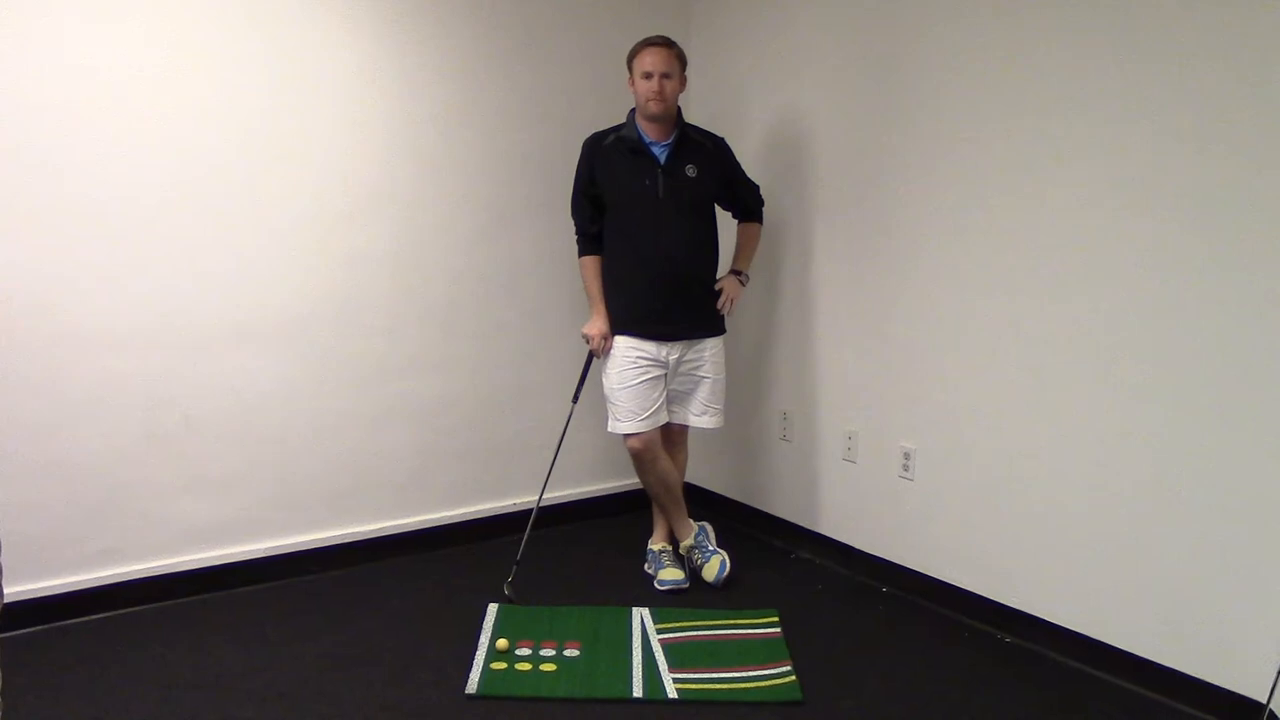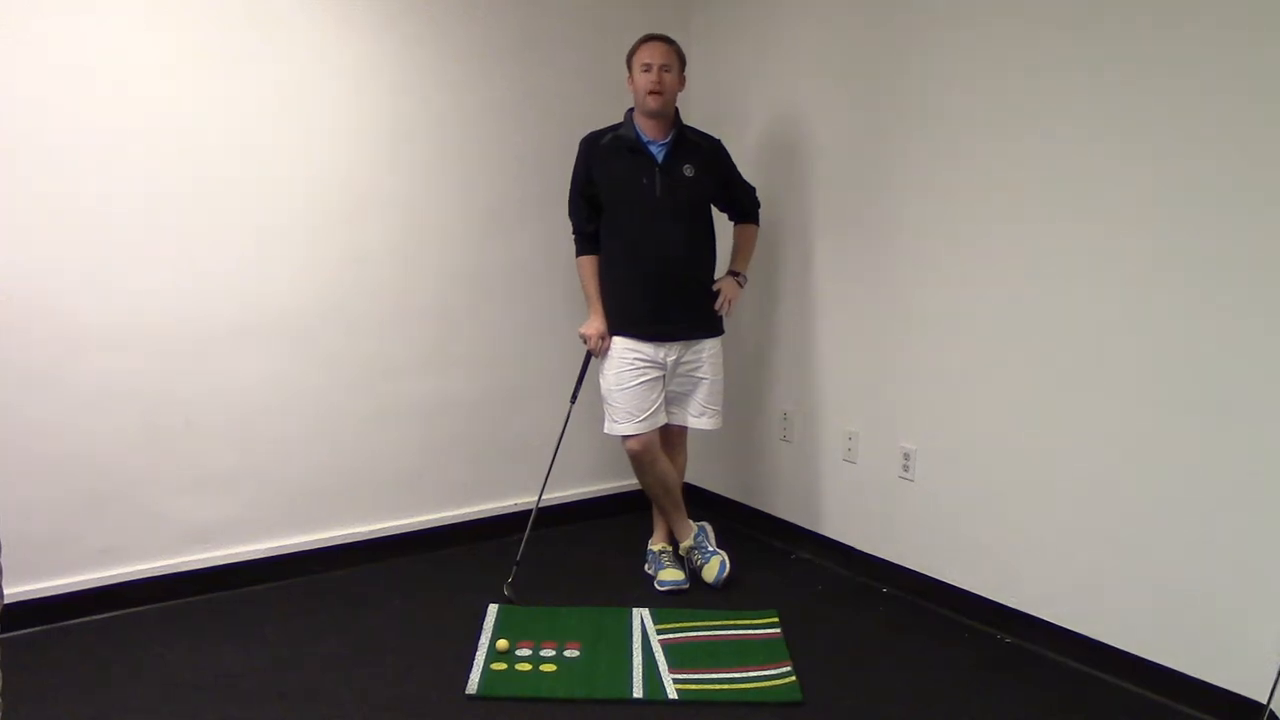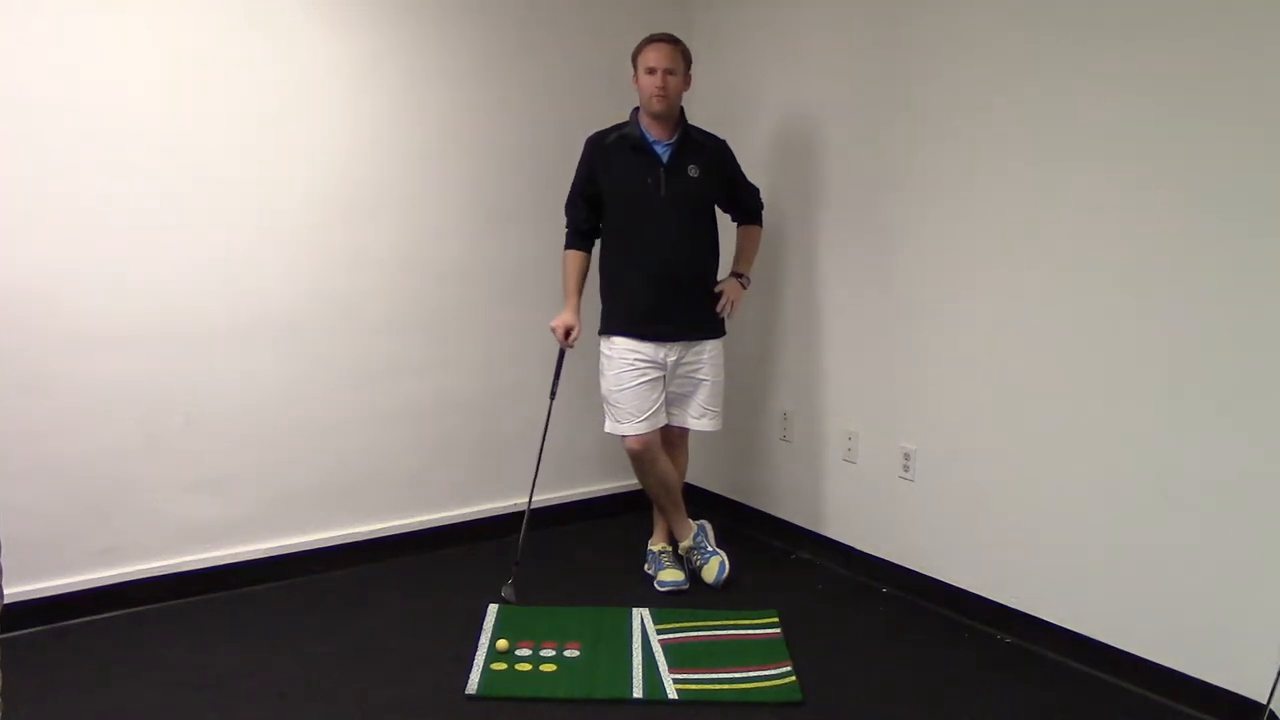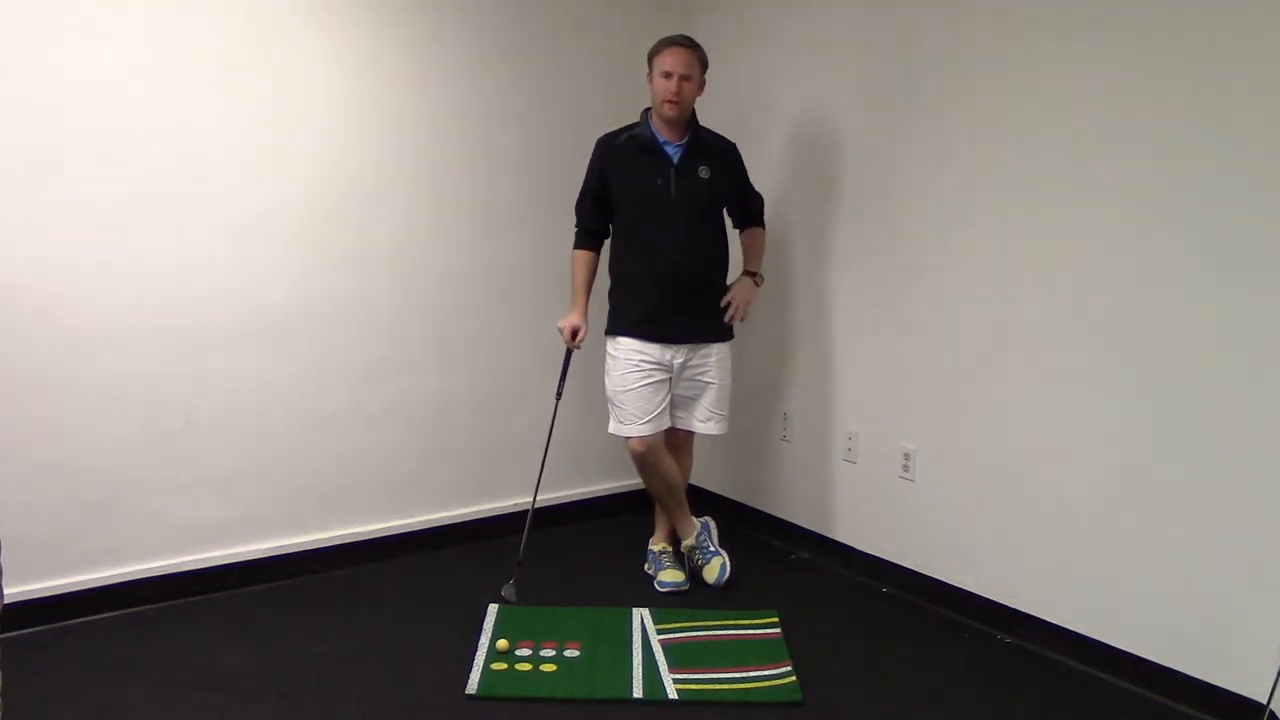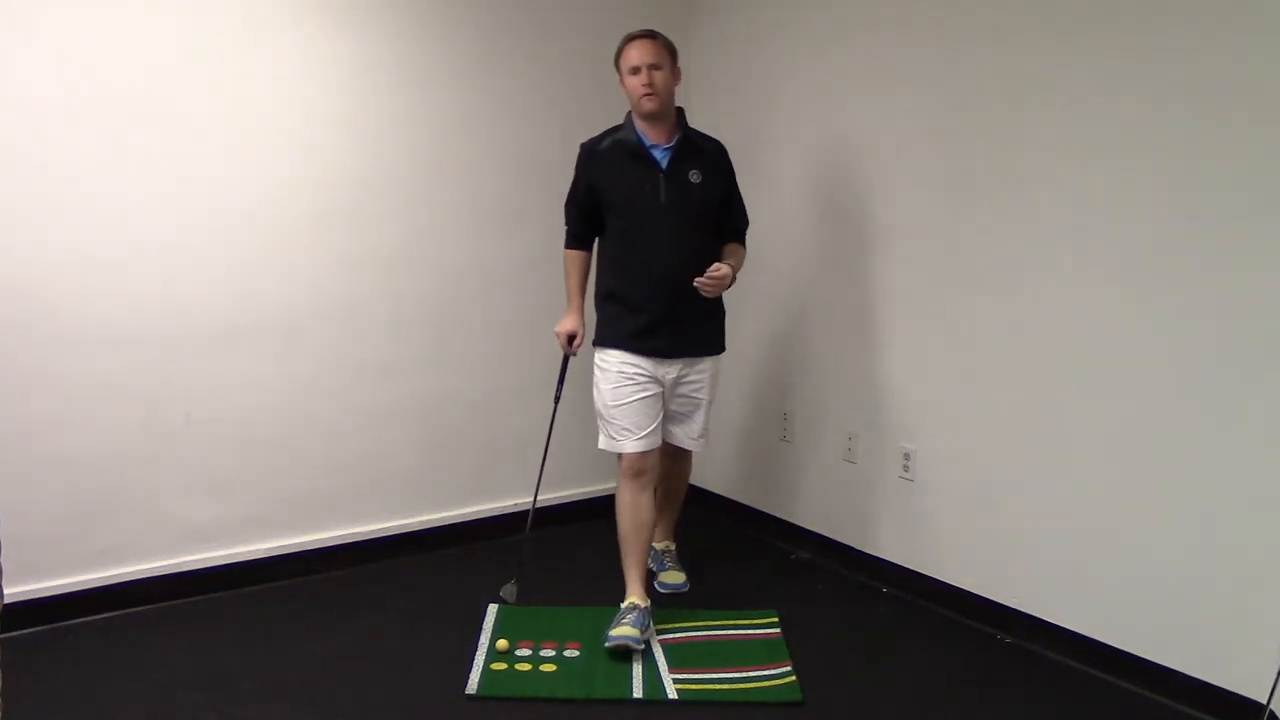
dt=1s
person 1, frame 1
left shoulder: (710, 151)
right shoulder: (601, 151)
left elbow: (751, 210)
right elbow: (587, 237)
left wrist: (738, 274)
right wrist: (597, 313)
left hip: (698, 327)
right hip: (631, 331)
left knee: (674, 435)
right knee: (641, 440)
left ankle: (663, 541)
right ankle: (688, 533)
person 1, frame 2
left shoulder: (706, 151)
right shoulder: (598, 150)
left elbow: (747, 211)
right elbow: (585, 238)
left wrist: (736, 276)
right wrist: (595, 313)
left hip: (697, 328)
right hip: (628, 331)
left knee: (674, 436)
right knee: (639, 443)
left ankle: (661, 542)
right ankle: (687, 534)
person 1, frame 3
left shoulder: (711, 152)
right shoulder: (603, 150)
left elbow: (749, 213)
right elbow: (580, 231)
left wrist: (740, 276)
right wrist: (570, 307)
left hip: (698, 329)
right hip: (629, 331)
left knee: (676, 437)
right knee: (640, 442)
left ankle: (661, 542)
right ankle: (688, 533)
person 1, frame 4
left shoulder: (721, 155)
right shoulder: (613, 151)
left elbow: (751, 220)
right elbow: (589, 232)
left wrist: (750, 275)
right wrist: (578, 307)
left hip: (705, 331)
right hip: (635, 331)
left knee: (680, 439)
right knee: (643, 444)
left ankle: (662, 543)
right ankle: (691, 530)
person 1, frame 5
left shoulder: (710, 155)
right shoulder: (599, 155)
left elbow: (735, 234)
right elbow: (579, 236)
left wrist: (728, 268)
right wrist: (573, 309)
left hip: (697, 341)
right hip: (625, 343)
left knee: (678, 452)
right knee: (635, 465)
left ankle: (664, 542)
right ankle: (635, 600)
